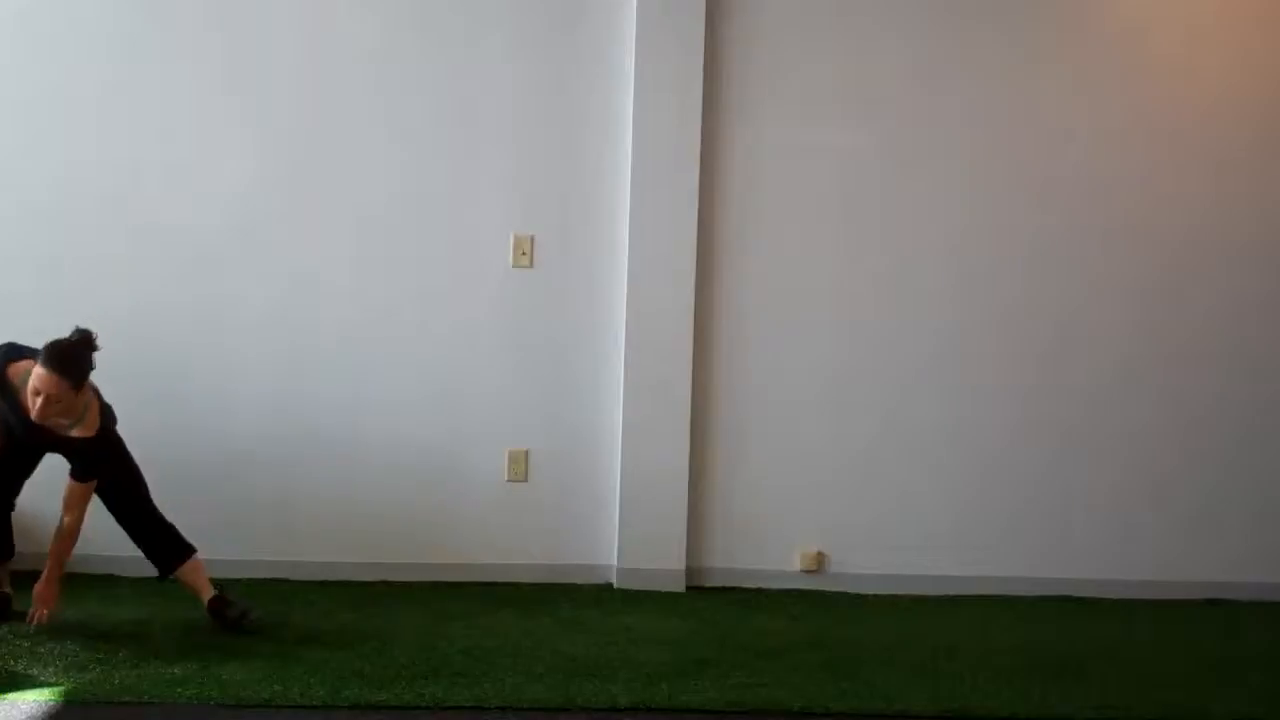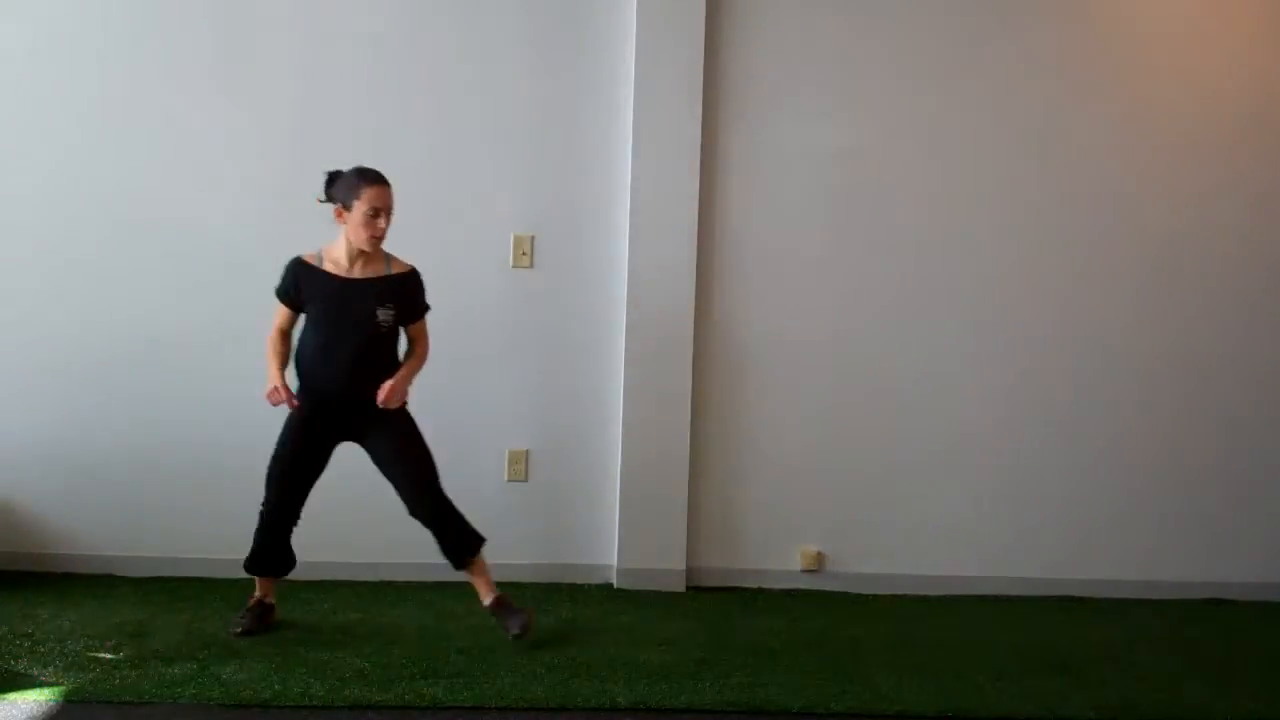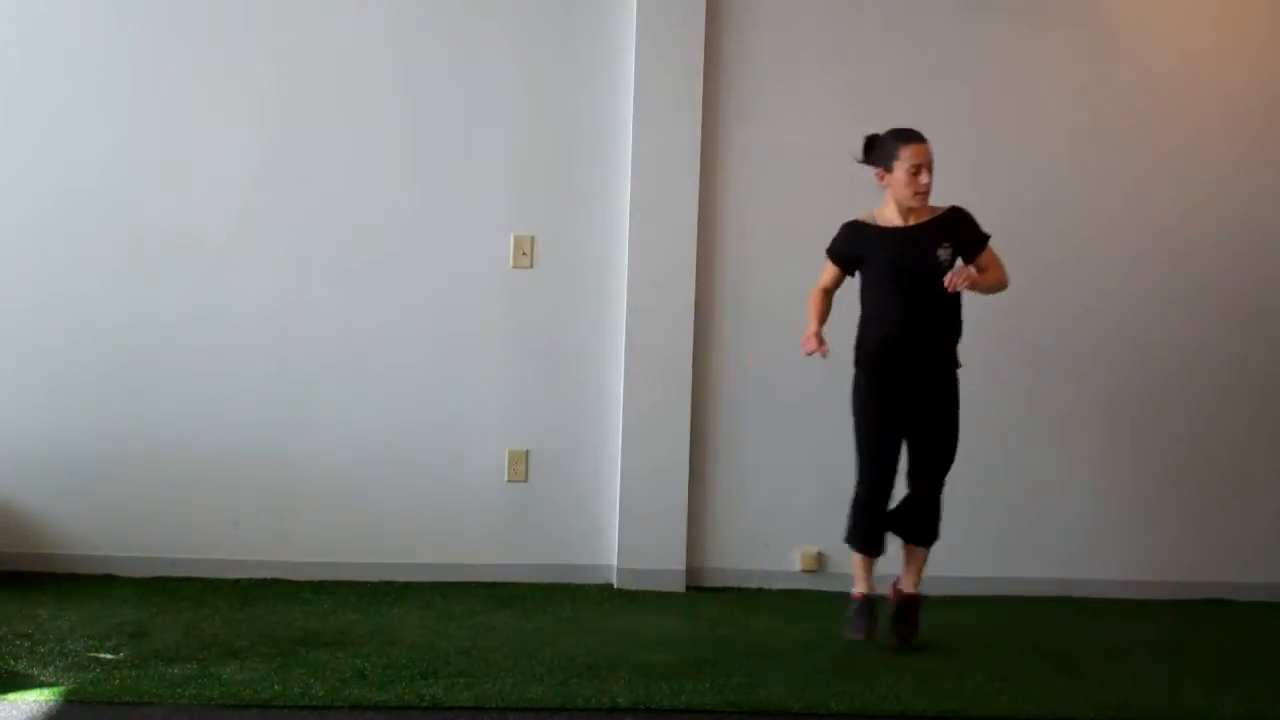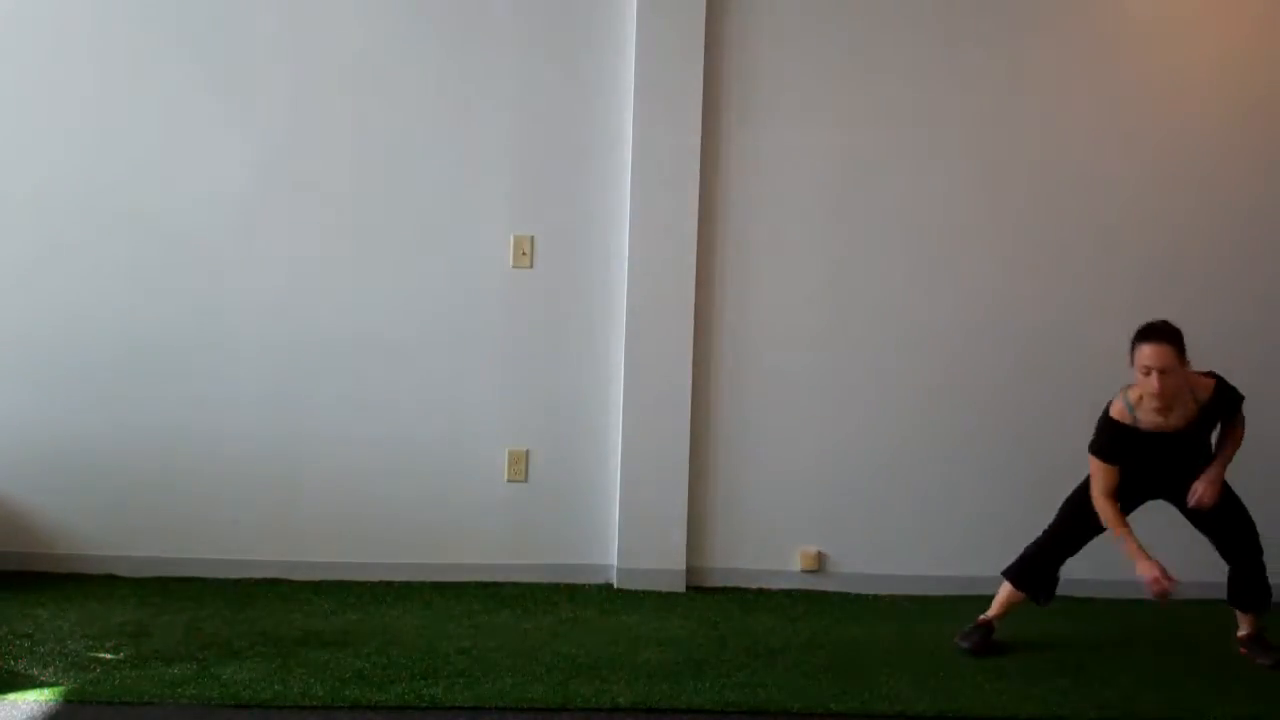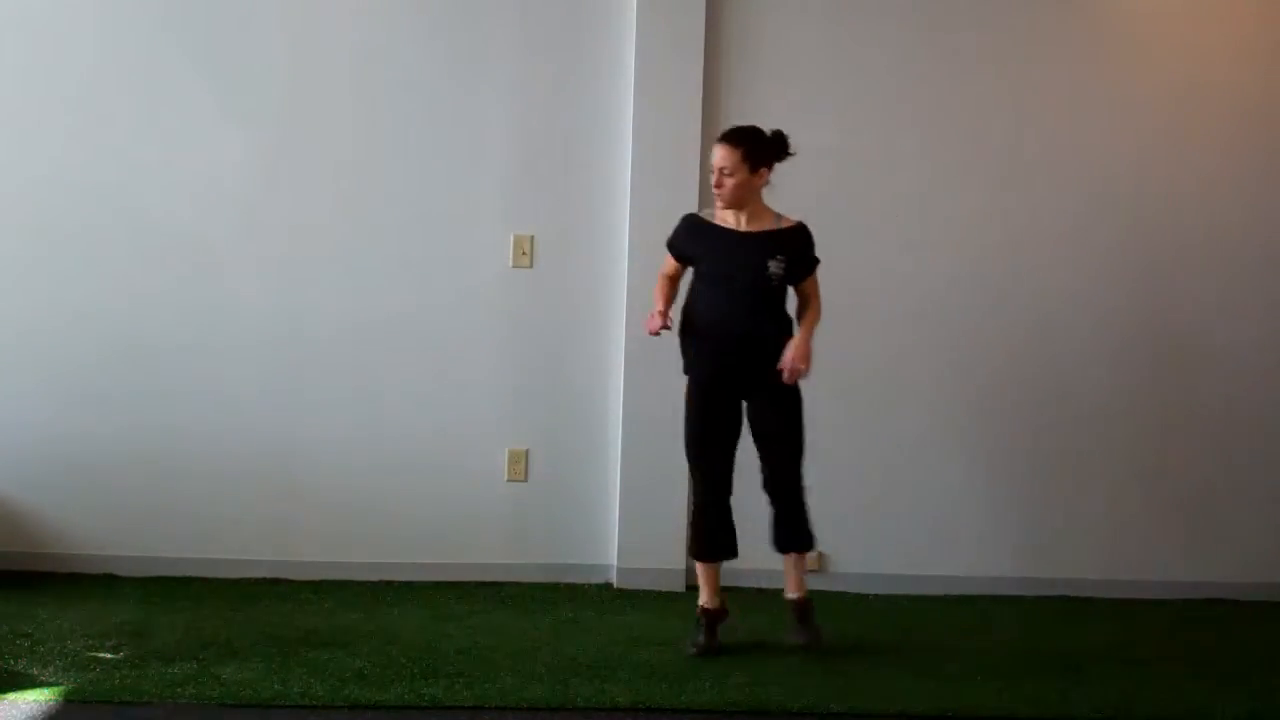
dt=1s
person 1, frame 1
left shoulder: (89, 431)
left elbow: (72, 515)
left wrist: (50, 580)
left hip: (78, 438)
left knee: (139, 514)
left ankle: (212, 598)
person 1, frame 2
left shoulder: (402, 279)
right shoulder: (305, 271)
left elbow: (419, 342)
right elbow: (279, 331)
left wrist: (403, 378)
right wrist: (276, 378)
left hip: (379, 410)
right hip: (316, 409)
left knee: (430, 502)
right knee: (279, 506)
left ankle: (494, 599)
right ankle: (263, 602)
person 1, frame 3
left shoulder: (954, 222)
right shoulder: (859, 234)
left elbow: (998, 277)
right elbow: (823, 288)
left wrist: (973, 278)
right wrist: (814, 327)
left hip: (936, 371)
right hip: (878, 371)
left knee: (928, 481)
right knee: (875, 478)
left ankle: (909, 588)
right ankle: (862, 593)
person 1, frame 4
left shoulder: (1214, 391)
right shoulder: (1119, 419)
left elbow: (1235, 425)
right elbow: (1102, 497)
left wrist: (1215, 472)
right wrist: (1140, 559)
left hip: (1191, 476)
right hip: (1128, 476)
left knee: (1243, 543)
right knee: (1058, 540)
left ankle: (1249, 634)
right ankle: (988, 620)
person 1, frame 5
left shoulder: (791, 236)
right shoulder: (696, 227)
left elbow: (810, 299)
right elbow: (668, 274)
left wrist: (802, 339)
right wrist: (660, 310)
left hip: (768, 378)
right hip: (709, 374)
left knee: (782, 483)
right knee: (709, 487)
left ankle: (798, 599)
right ankle: (710, 604)
